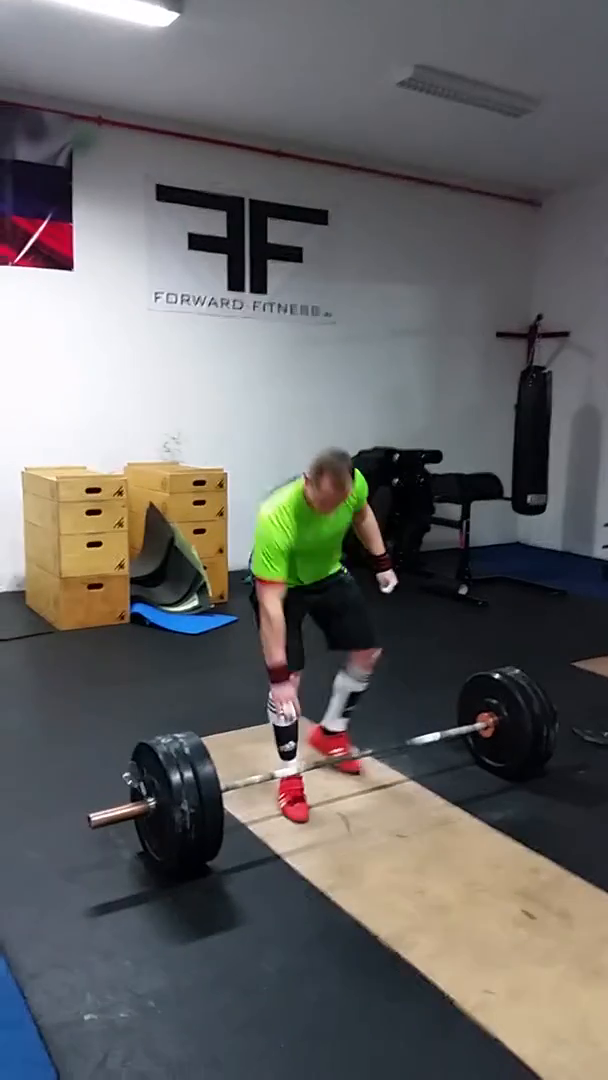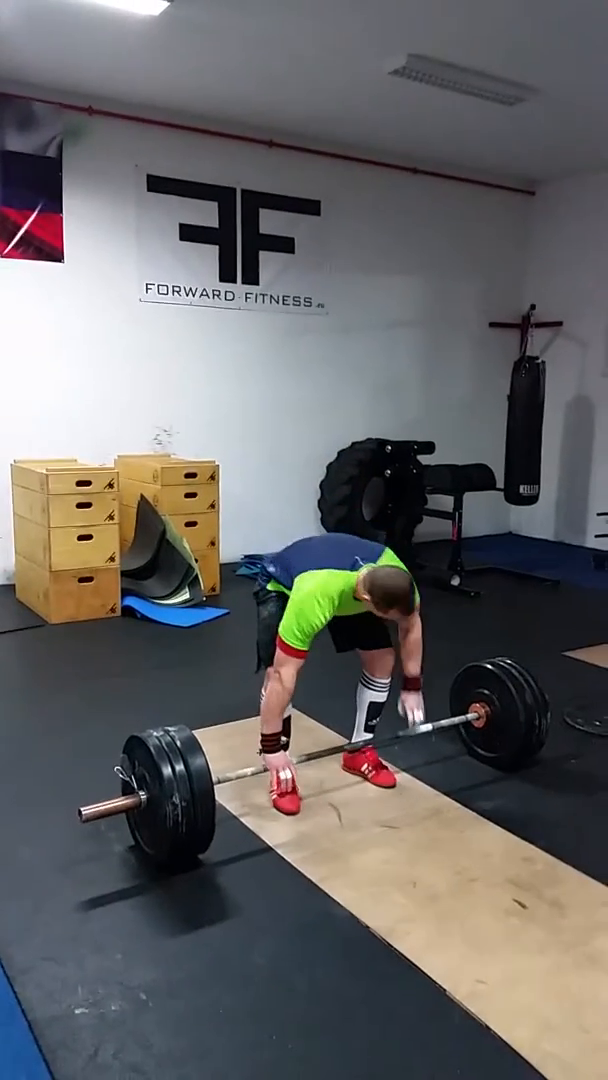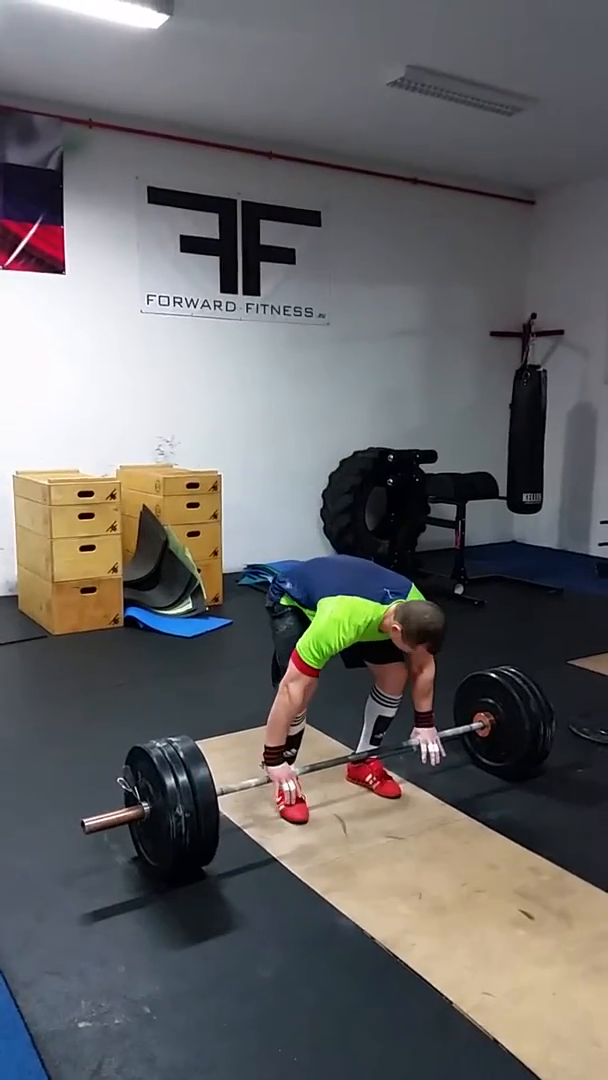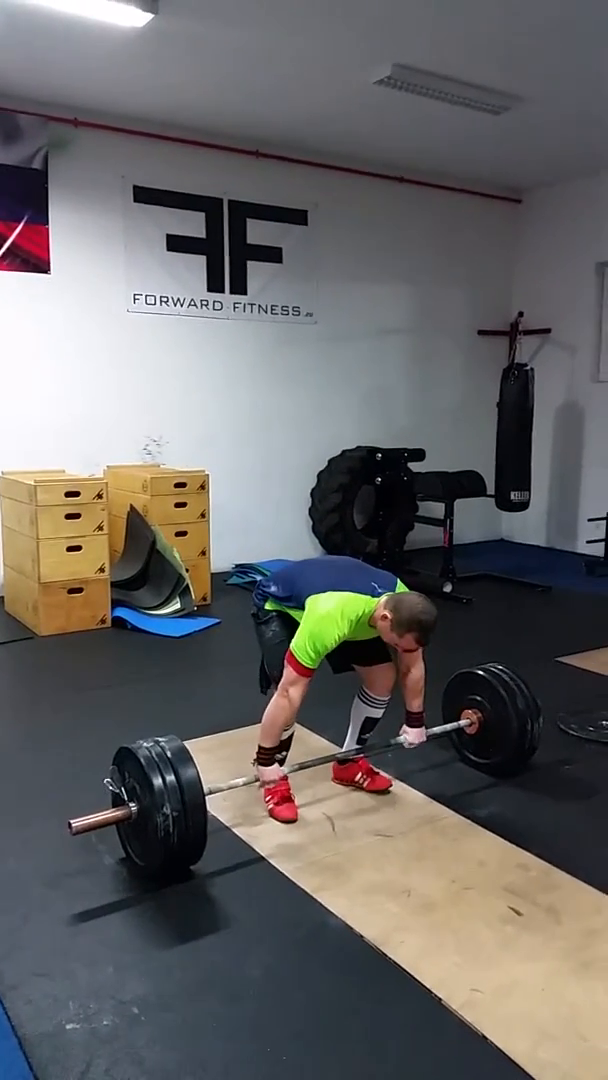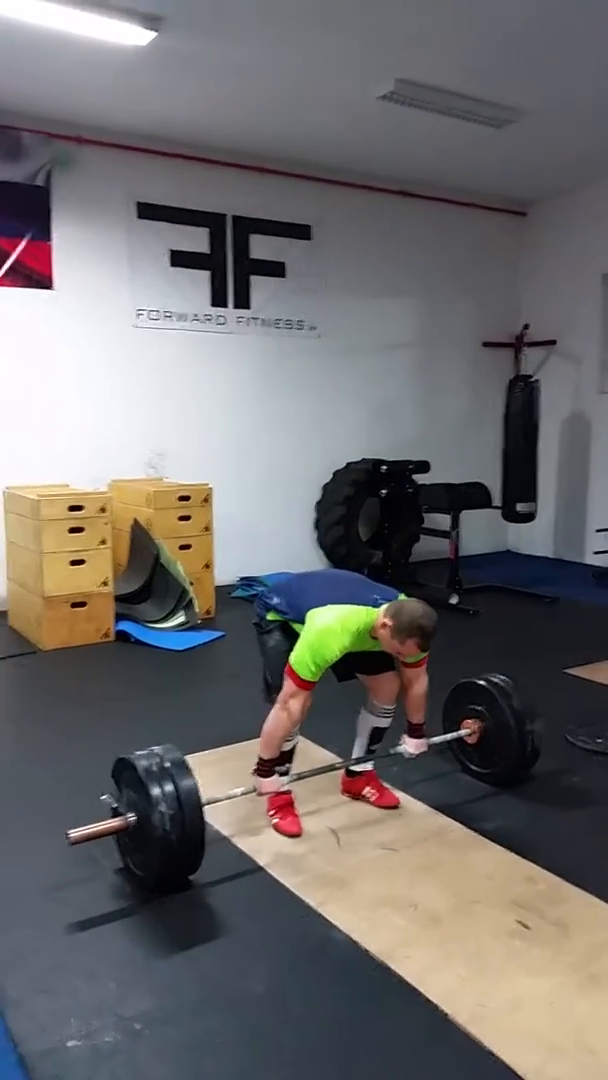
dt=0.7s
person 1, frame 1
left shoulder: (353, 484)
right shoulder: (276, 519)
left elbow: (364, 515)
right elbow: (273, 605)
left wrist: (381, 563)
right wrist: (277, 677)
left hip: (328, 575)
right hip: (279, 580)
left knee: (367, 652)
right knee: (289, 676)
left ankle: (330, 732)
right ankle: (290, 776)
person 1, frame 2
left shoulder: (395, 574)
right shoulder: (313, 597)
left elbow: (412, 627)
right elbow: (284, 674)
left wrist: (411, 688)
right wrist: (271, 747)
right hip: (281, 585)
left knee: (384, 659)
right knee: (276, 672)
left ankle: (360, 751)
right ankle: (281, 772)
person 1, frame 3
left shoulder: (416, 611)
right shoulder: (341, 621)
left elbow: (423, 667)
right elbow: (290, 687)
left wrist: (425, 723)
right wrist: (273, 760)
right hip: (293, 599)
left knee: (395, 675)
right knee: (303, 689)
left ankle: (364, 763)
right ankle: (286, 781)
person 1, frame 4
left shoulder: (404, 607)
right shoulder: (330, 618)
left elbow: (412, 667)
right elbow: (290, 692)
left wrist: (415, 721)
right wrist: (265, 760)
right hip: (277, 604)
left knee: (383, 676)
right knee: (290, 689)
left ankle: (350, 762)
right ankle: (275, 783)
person 1, frame 5
left shoulder: (407, 621)
right shoulder: (330, 630)
left elbow: (415, 681)
right elbow: (289, 704)
left wrist: (415, 732)
right wrist: (264, 770)
right hip: (281, 616)
left knee: (388, 685)
right knee: (298, 703)
left ankle: (358, 774)
right ankle: (279, 793)
